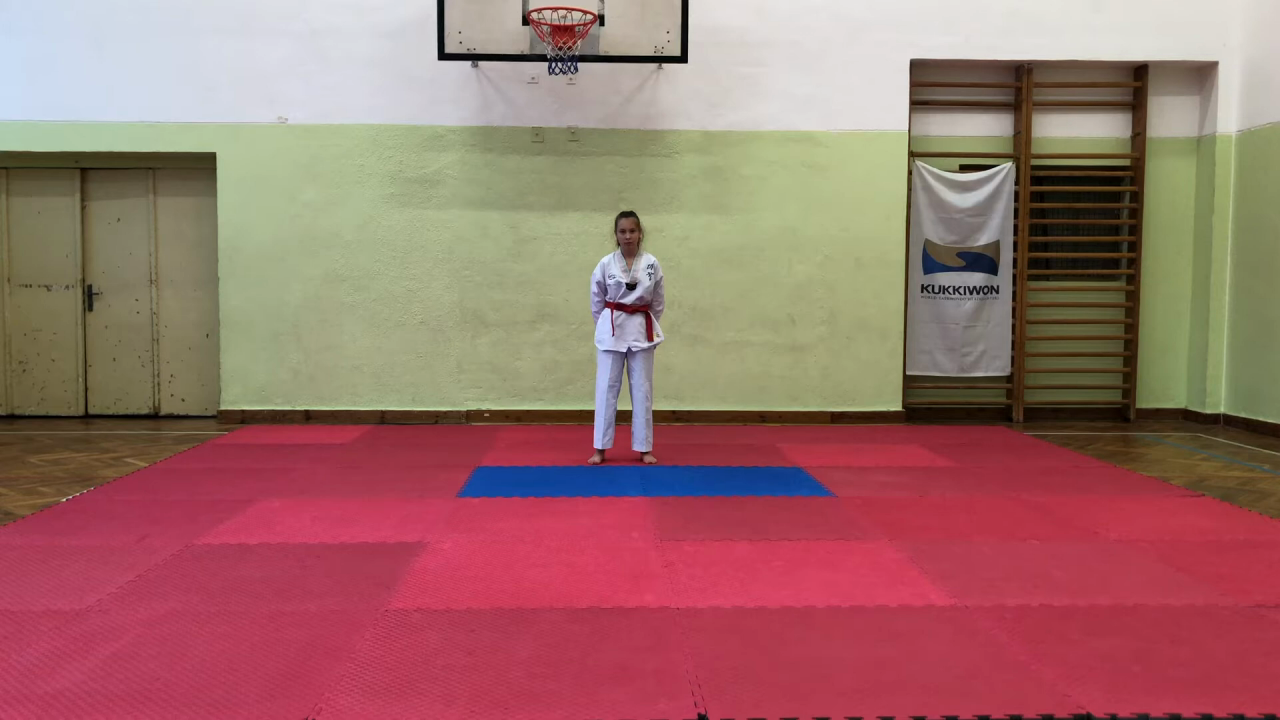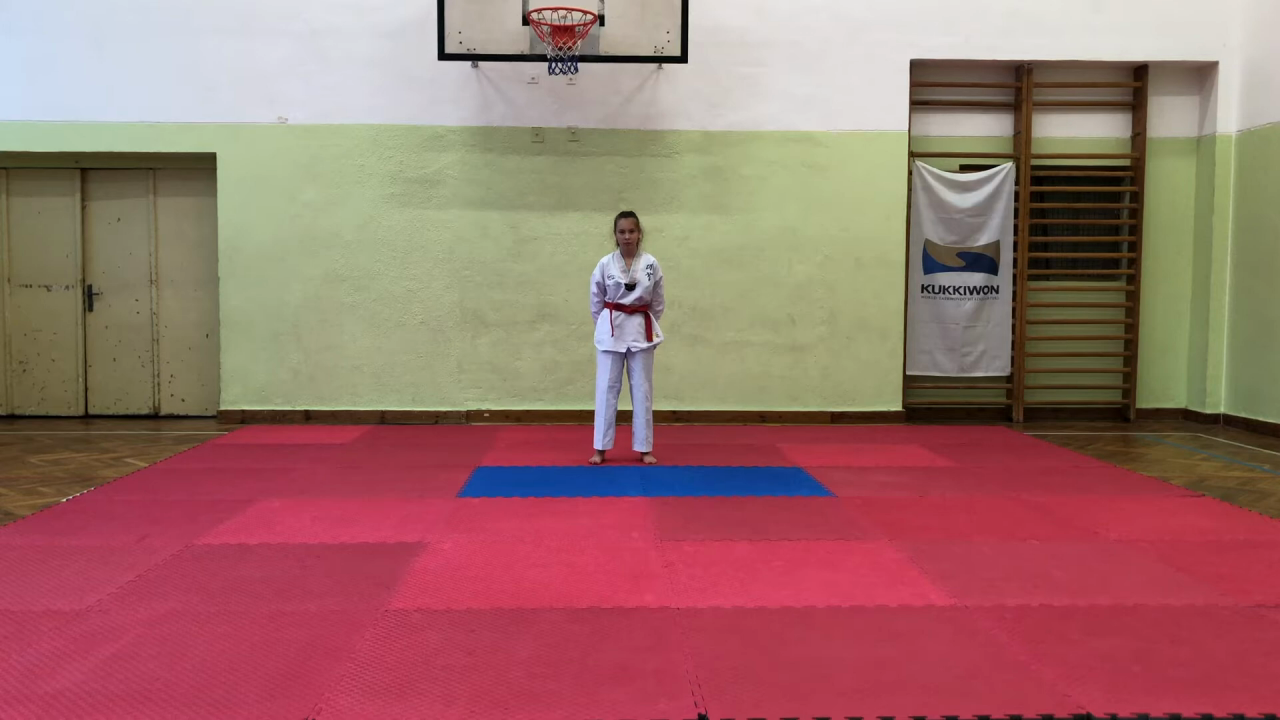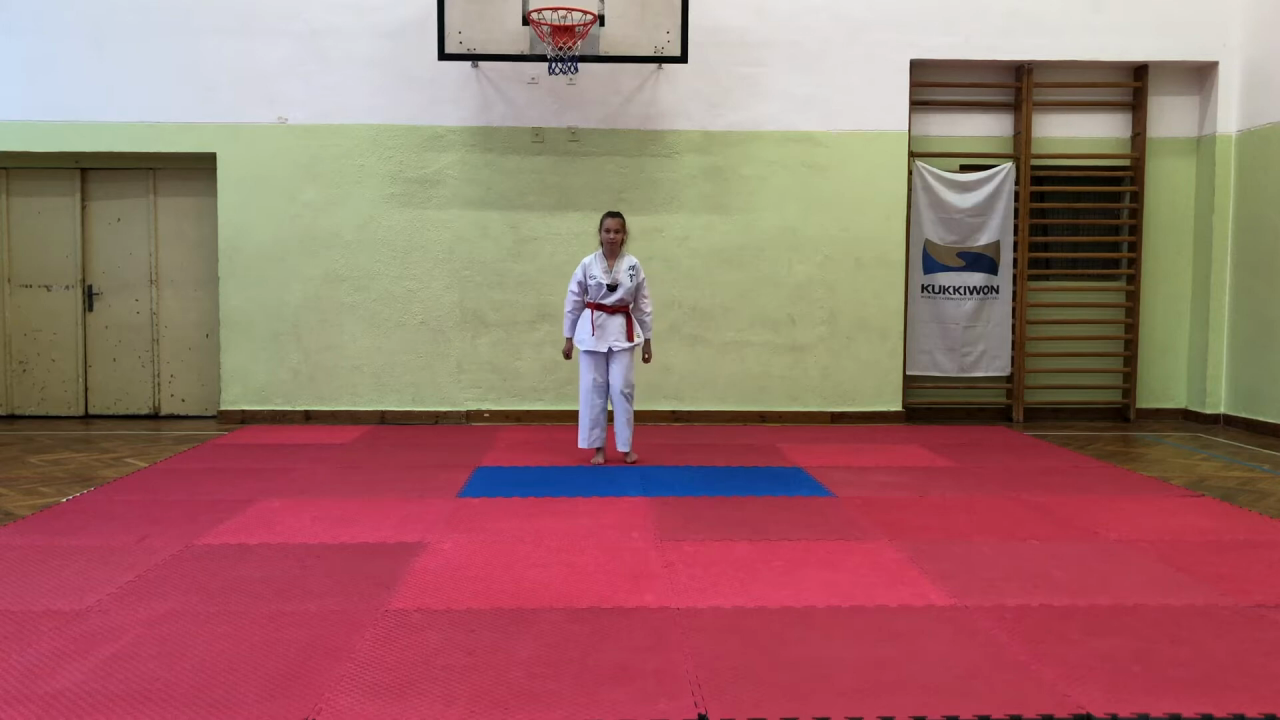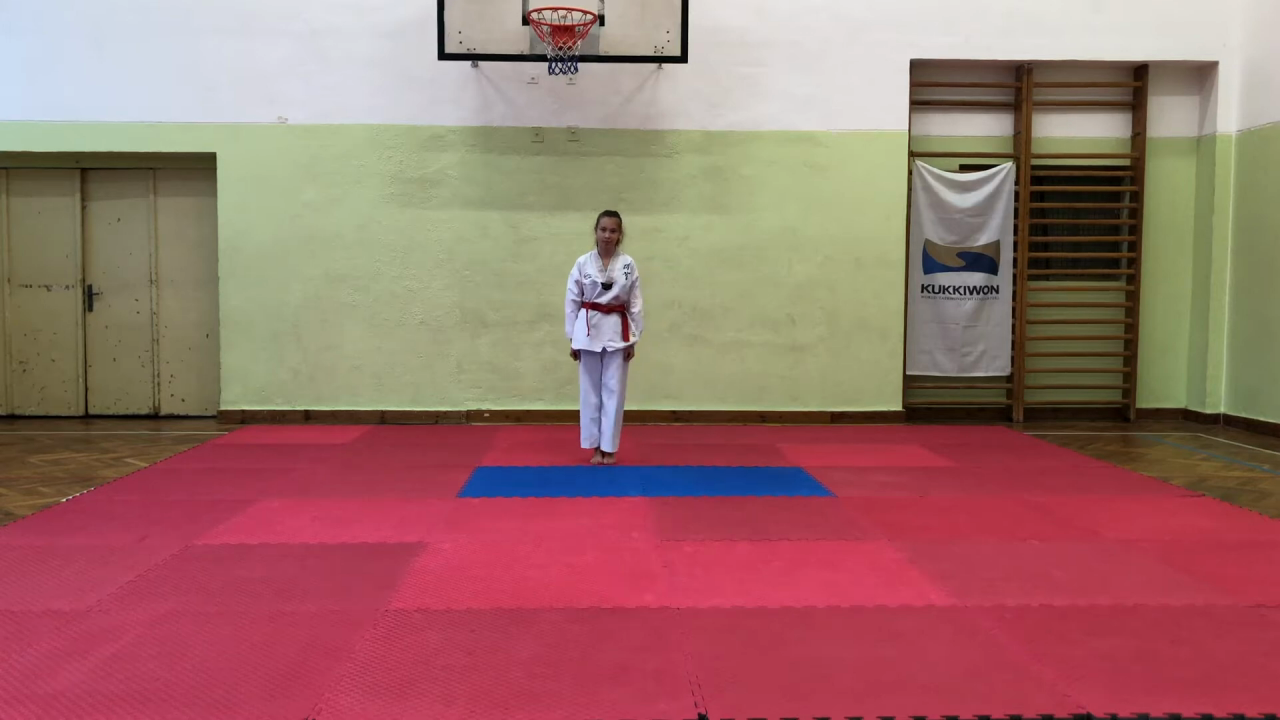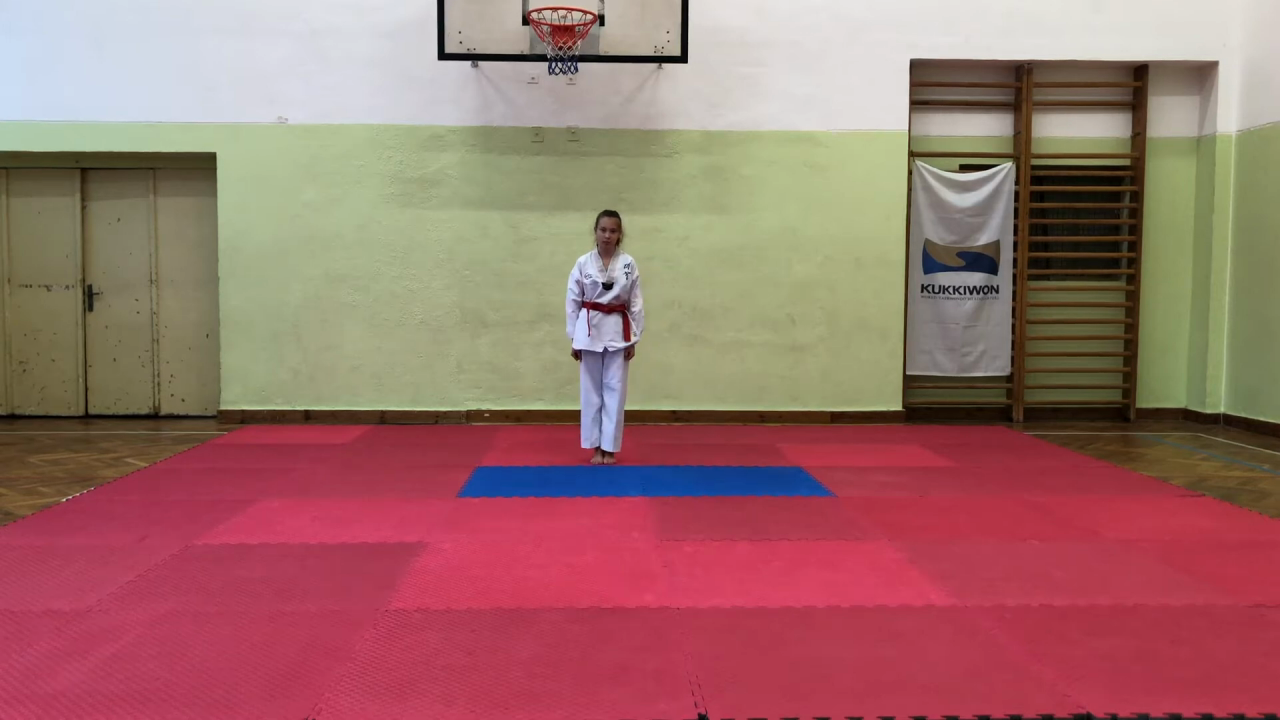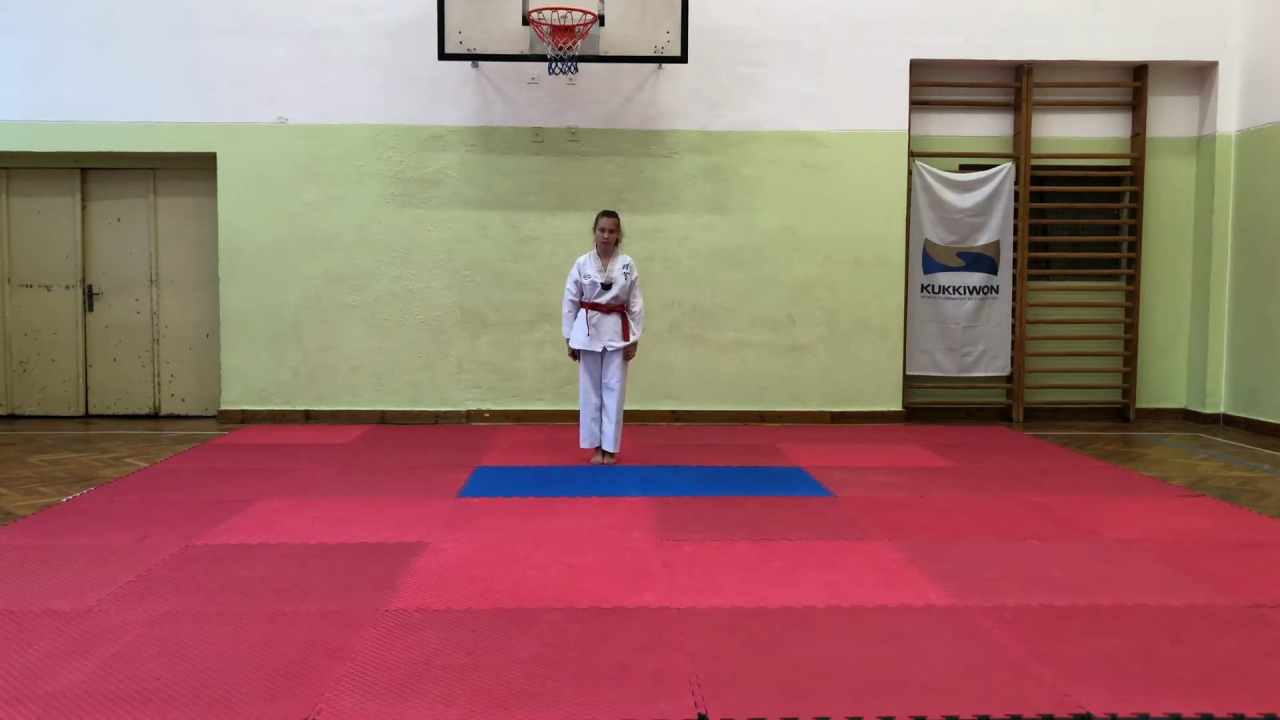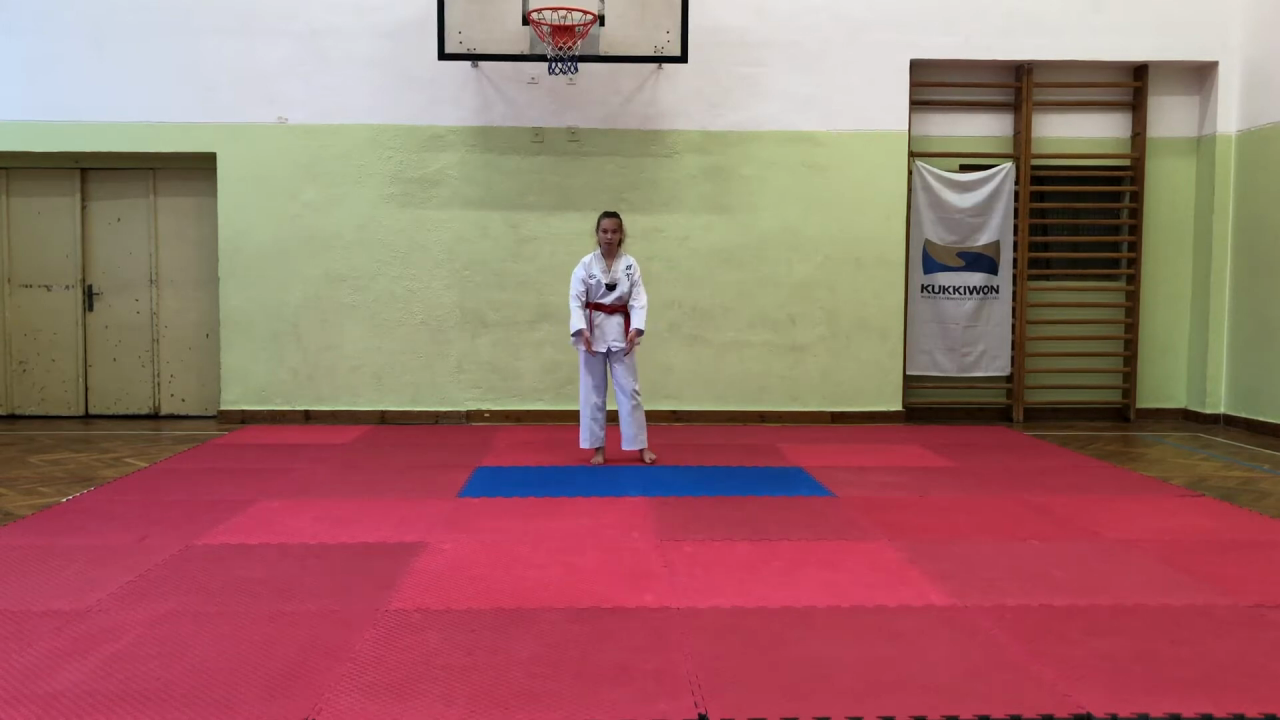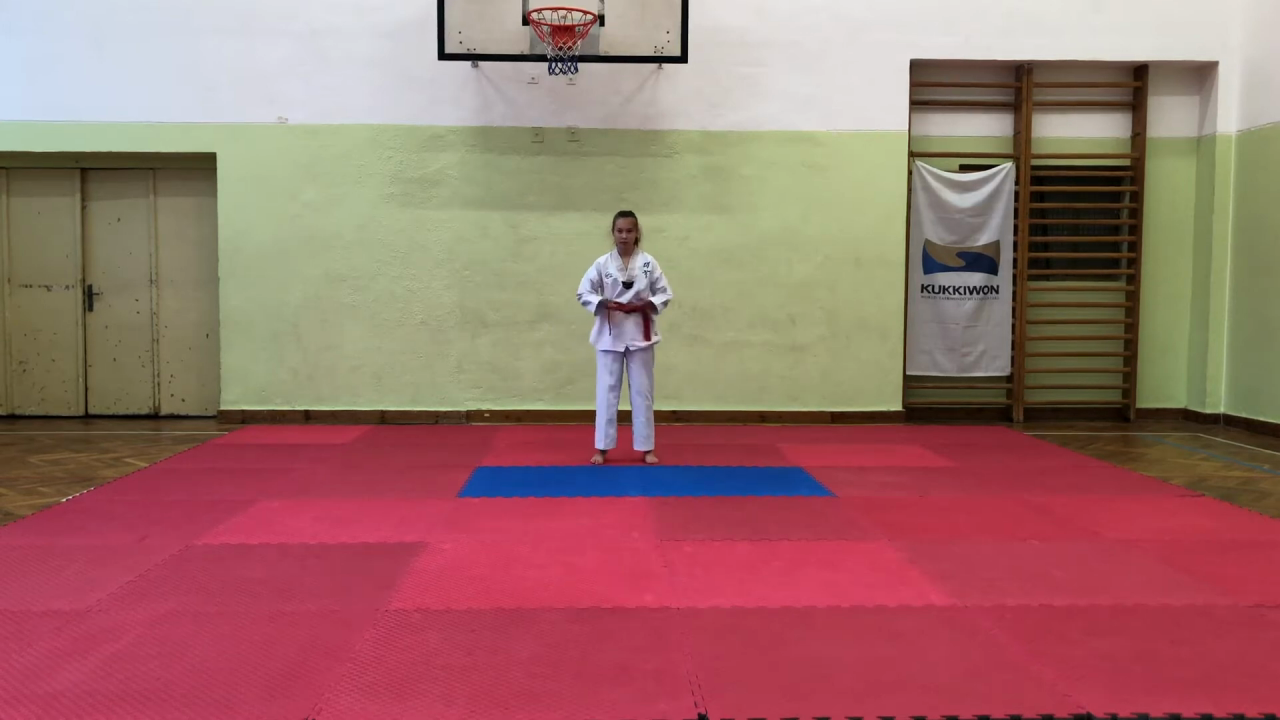
dt=0.5s
person 1, frame 1
left shoulder: (652, 264)
right shoulder: (606, 264)
left elbow: (658, 302)
right elbow: (596, 301)
left wrist: (649, 329)
right wrist: (607, 327)
left hip: (641, 329)
right hip: (612, 329)
left knee: (642, 388)
right knee: (607, 387)
left ankle: (644, 447)
right ankle: (600, 447)
person 1, frame 2
left shoulder: (651, 264)
right shoulder: (605, 264)
left elbow: (657, 303)
right elbow: (596, 302)
left wrist: (647, 329)
right wrist: (607, 328)
left hip: (640, 330)
right hip: (611, 330)
left knee: (642, 389)
right knee: (607, 388)
left ankle: (645, 448)
right ankle: (601, 448)
person 1, frame 3
left shoulder: (633, 265)
right shoulder: (587, 264)
left elbow: (643, 304)
right elbow: (573, 302)
left wrist: (646, 339)
right wrist: (568, 337)
left hip: (622, 330)
right hip: (592, 330)
left knee: (622, 388)
right knee: (593, 389)
left ankle: (626, 447)
right ankle: (598, 447)
person 1, frame 4
left shoulder: (628, 264)
right shoulder: (583, 263)
left elbow: (635, 304)
right elbow: (572, 302)
left wrist: (633, 340)
right wrist: (572, 339)
left hip: (617, 331)
right hip: (589, 330)
left knee: (613, 390)
right knee: (591, 390)
left ankle: (609, 448)
right ankle: (596, 447)
person 1, frame 5
left shoulder: (628, 264)
right shoulder: (583, 263)
left elbow: (635, 303)
right elbow: (573, 302)
left wrist: (633, 339)
right wrist: (574, 338)
left hip: (617, 330)
right hip: (590, 330)
left knee: (615, 389)
right knee: (591, 389)
left ankle: (609, 448)
right ankle: (596, 446)
person 1, frame 6
left shoulder: (627, 265)
right shoulder: (582, 263)
left elbow: (635, 303)
right elbow: (570, 302)
left wrist: (635, 339)
right wrist: (569, 338)
left hip: (616, 331)
right hip: (588, 331)
left knee: (614, 390)
right knee: (591, 390)
left ankle: (610, 448)
right ankle: (597, 447)
person 1, frame 7
left shoulder: (630, 264)
right shoulder: (586, 264)
left elbow: (638, 300)
right elbow: (576, 299)
left wrist: (636, 330)
right wrist: (582, 331)
left hip: (620, 331)
right hip: (593, 331)
left knee: (628, 389)
right knee: (592, 391)
left ankle: (640, 446)
right ankle: (597, 447)
person 1, frame 8
left shoulder: (648, 262)
right shoulder: (602, 263)
left elbow: (665, 294)
right elbow: (583, 294)
left wrist: (650, 303)
right wrist: (602, 303)
left hip: (640, 330)
right hip: (610, 331)
left knee: (642, 390)
right knee: (607, 389)
left ankle: (647, 447)
right ankle: (602, 447)
